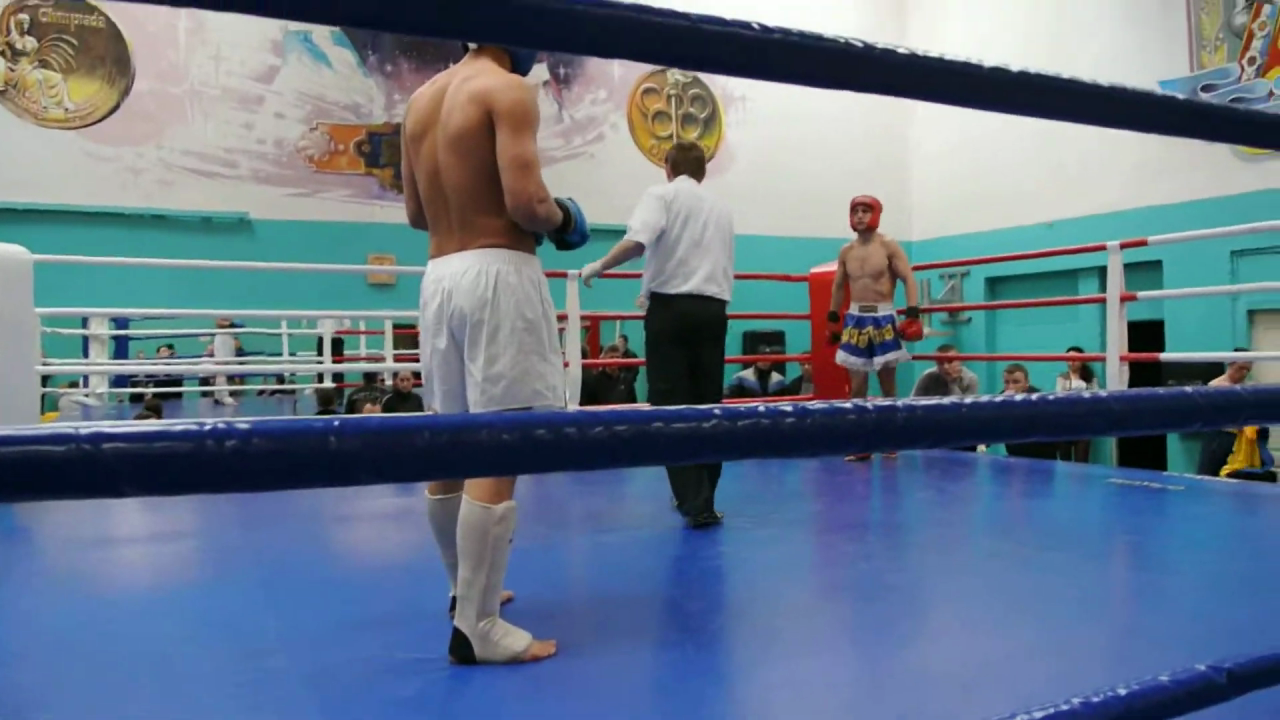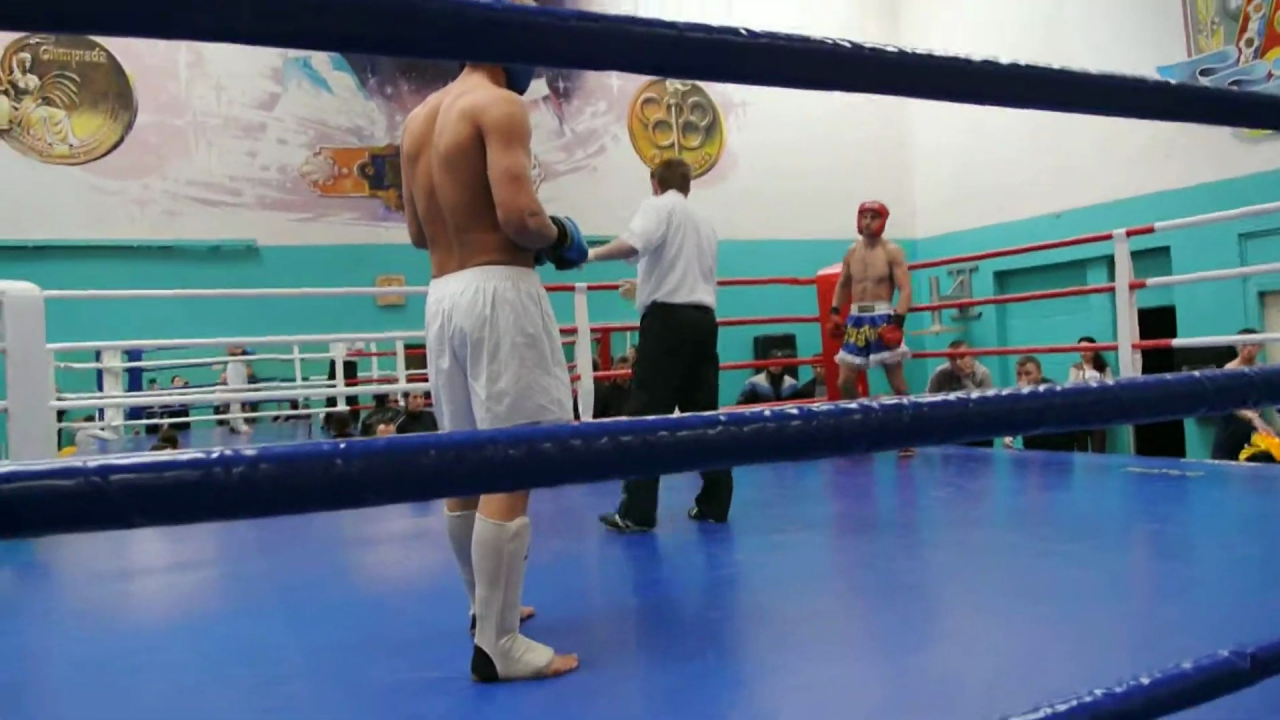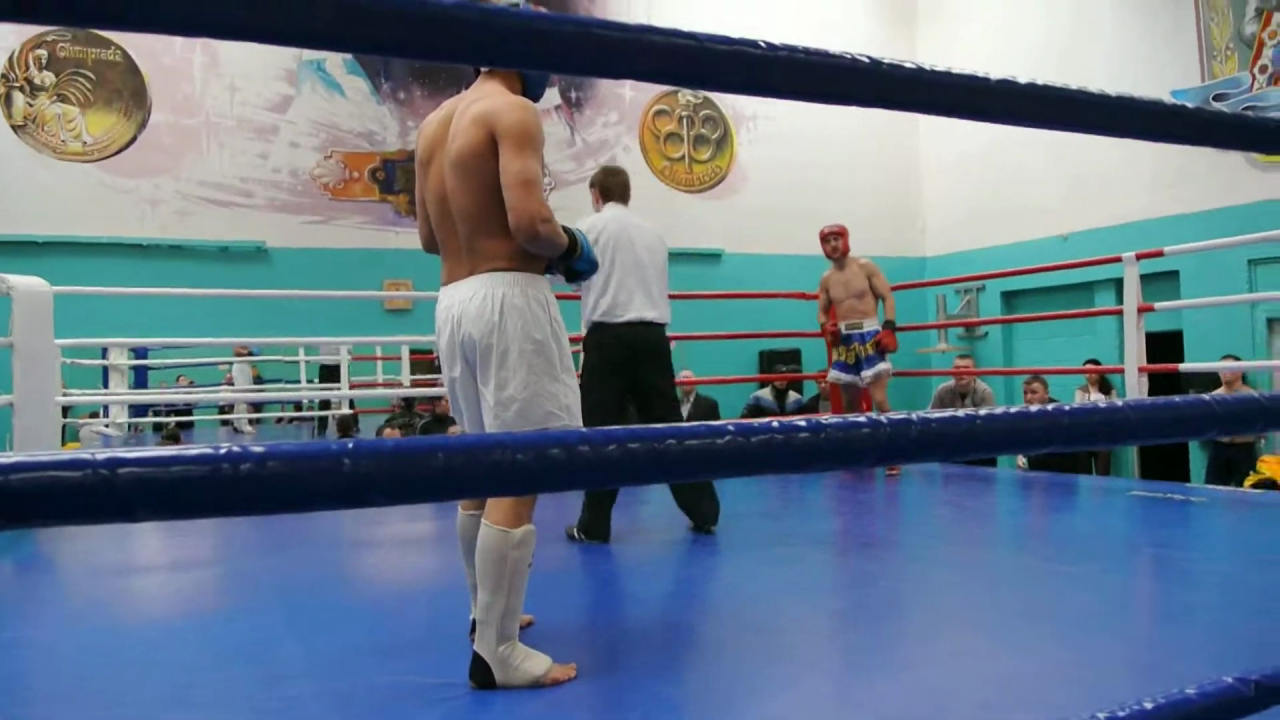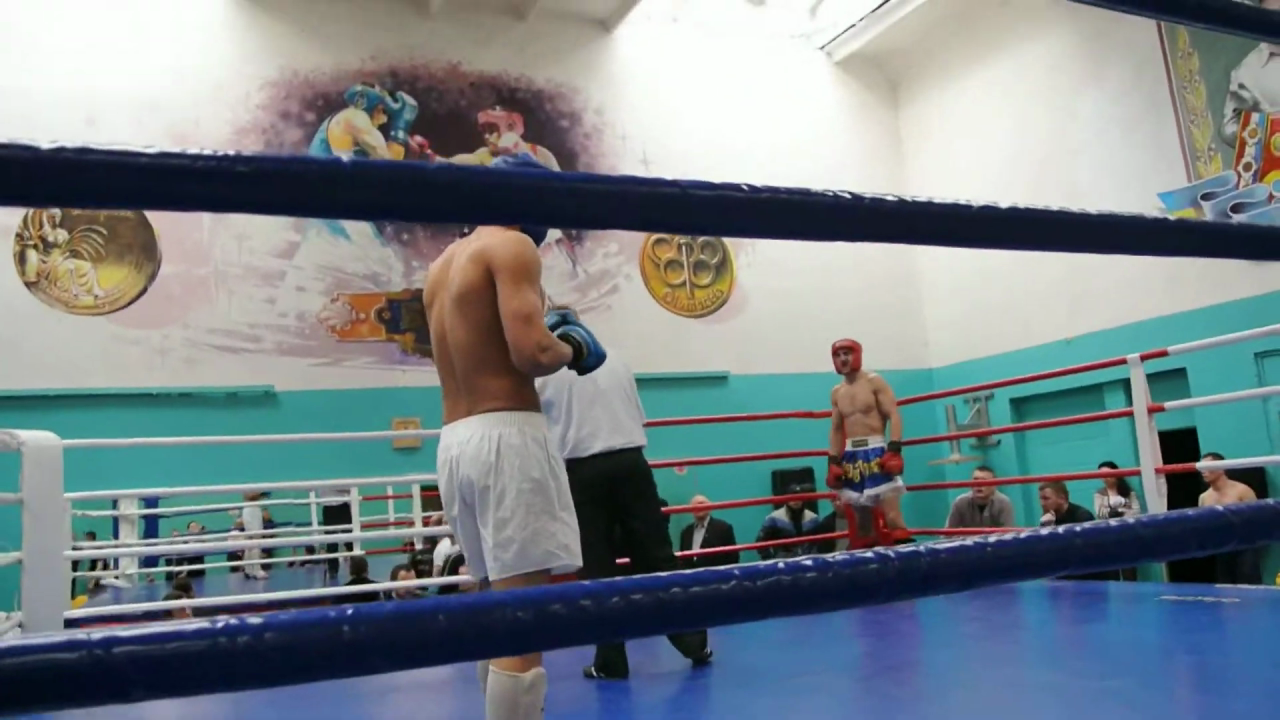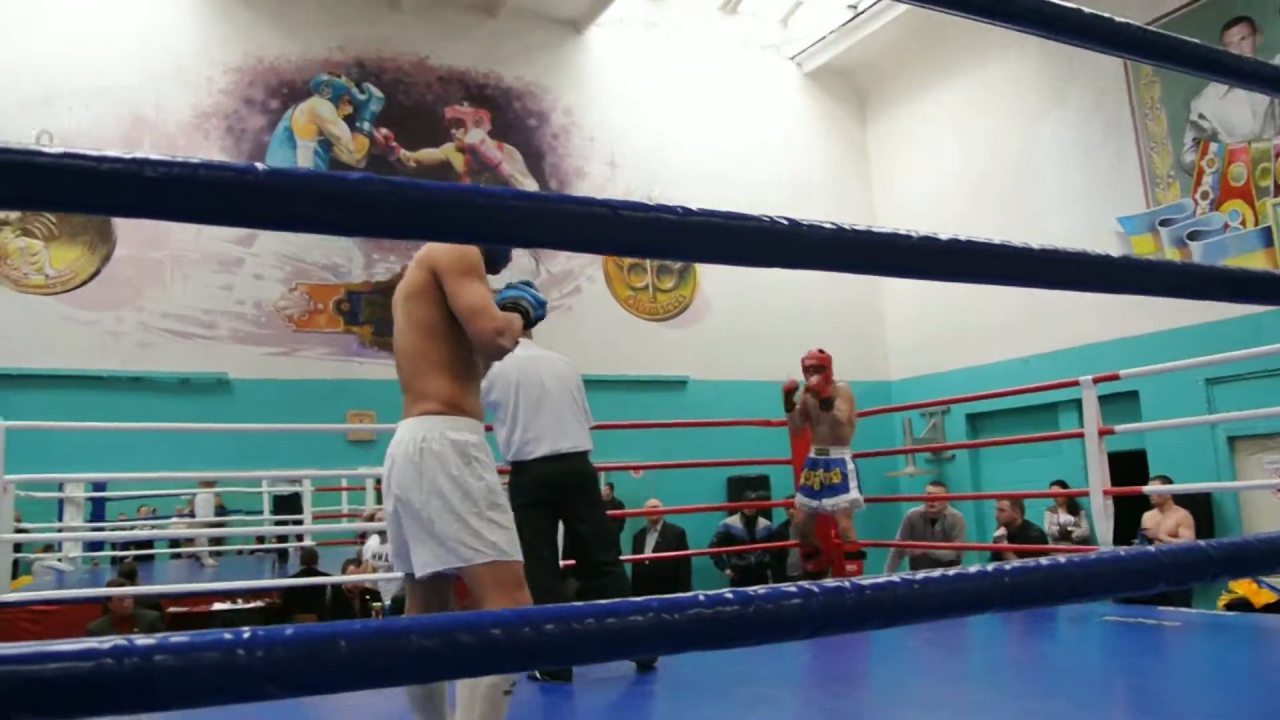
dt=0.5s
person 1, frame 1
left shoulder: (421, 98)
right shoulder: (508, 90)
right elbow: (526, 201)
right wrist: (565, 221)
left hip: (440, 278)
right hip: (498, 276)
left ankle: (466, 591)
right ankle: (477, 628)
person 1, frame 2
left shoulder: (419, 119)
right shoulder: (501, 104)
right elbow: (518, 215)
right wrist: (560, 237)
left hip: (445, 296)
right hip: (499, 292)
left ankle: (486, 607)
right ankle: (497, 644)
person 1, frame 3
left shoulder: (434, 124)
right shoulder: (514, 112)
right elbow: (531, 221)
right wrist: (568, 247)
left hip: (456, 301)
right hip: (509, 299)
left ankle: (487, 613)
right ankle: (496, 652)
person 1, frame 4
left shoulder: (441, 266)
right shoulder: (512, 246)
right elbow: (532, 352)
left wrist: (550, 341)
right wrist: (573, 349)
left hip: (456, 443)
right hip: (508, 438)
person 1, frame 5
left shoulder: (421, 273)
right shoulder: (454, 252)
right elbow: (492, 338)
left wrist: (503, 317)
right wrist: (521, 315)
left hip: (413, 443)
right hip: (444, 443)
left knee: (427, 613)
right knee: (508, 608)
person 2, frame 1
left shoulder: (662, 195)
right shoulder: (721, 209)
left elbow: (637, 241)
left wrist: (598, 266)
left hip: (671, 309)
right hip: (712, 310)
left knee: (671, 404)
right knee: (706, 403)
left ankle: (697, 501)
right ankle: (701, 497)
person 2, frame 2
left shoulder: (658, 205)
right shoulder: (704, 222)
left elbow: (634, 244)
left wrist: (595, 253)
right wrist: (644, 286)
left hip: (667, 318)
right hip: (703, 318)
left knee: (647, 411)
right knee: (704, 412)
left ankle: (637, 510)
right ankle: (715, 502)
person 2, frame 3
left shoulder: (591, 227)
right shoulder: (653, 233)
left hip: (609, 336)
right hip: (652, 335)
left knee: (599, 430)
right knee: (667, 425)
left ankle: (594, 524)
right ankle: (704, 511)
person 2, frame 4
left shoulder: (548, 370)
right shoulder: (616, 361)
right elbow: (638, 416)
left hip: (584, 472)
right hip: (631, 463)
left knee: (596, 566)
right knee: (657, 556)
left ankle: (610, 661)
right ankle: (694, 643)
person 2, frame 5
left shoulder: (495, 370)
right shoulder: (563, 364)
right elbow: (586, 420)
left hip: (530, 476)
right hip: (577, 467)
left knee: (544, 573)
right knee: (602, 562)
person 3, frame 1
left shoulder: (888, 246)
right shoulder: (846, 251)
left elbow: (909, 280)
right elbow: (839, 287)
left wrist: (912, 315)
right wrist: (832, 320)
left hip: (883, 319)
right hip: (854, 319)
left knee: (888, 388)
right knee: (857, 386)
person 3, frame 2
left shoulder: (892, 251)
right shoulder: (851, 252)
left elbow: (905, 288)
right elbow: (842, 285)
left wrist: (897, 323)
right wrist: (835, 314)
left hip: (882, 319)
right hip: (855, 320)
left knee: (899, 385)
right knee: (844, 383)
person 3, frame 3
left shoulder: (865, 266)
right shoulder: (826, 279)
left elbow: (887, 297)
right elbow: (822, 311)
left wrist: (889, 328)
right wrist: (825, 327)
left hip: (870, 334)
right hip: (843, 339)
left knee: (879, 399)
right knee: (848, 402)
person 3, frame 4
left shoulder: (874, 381)
right shoulder: (836, 393)
left elbow: (894, 416)
right elbow: (836, 430)
left wrist: (894, 451)
right wrist: (833, 462)
left hip: (876, 453)
right hip: (851, 457)
left knee: (893, 517)
person 3, frame 5
left shoulder: (841, 390)
right shoulder: (806, 393)
left elbow: (841, 421)
right elbow: (795, 428)
left wrist: (824, 397)
right wrist: (789, 401)
left hip: (838, 462)
right hip: (814, 461)
left knee: (845, 528)
right knee: (799, 526)
